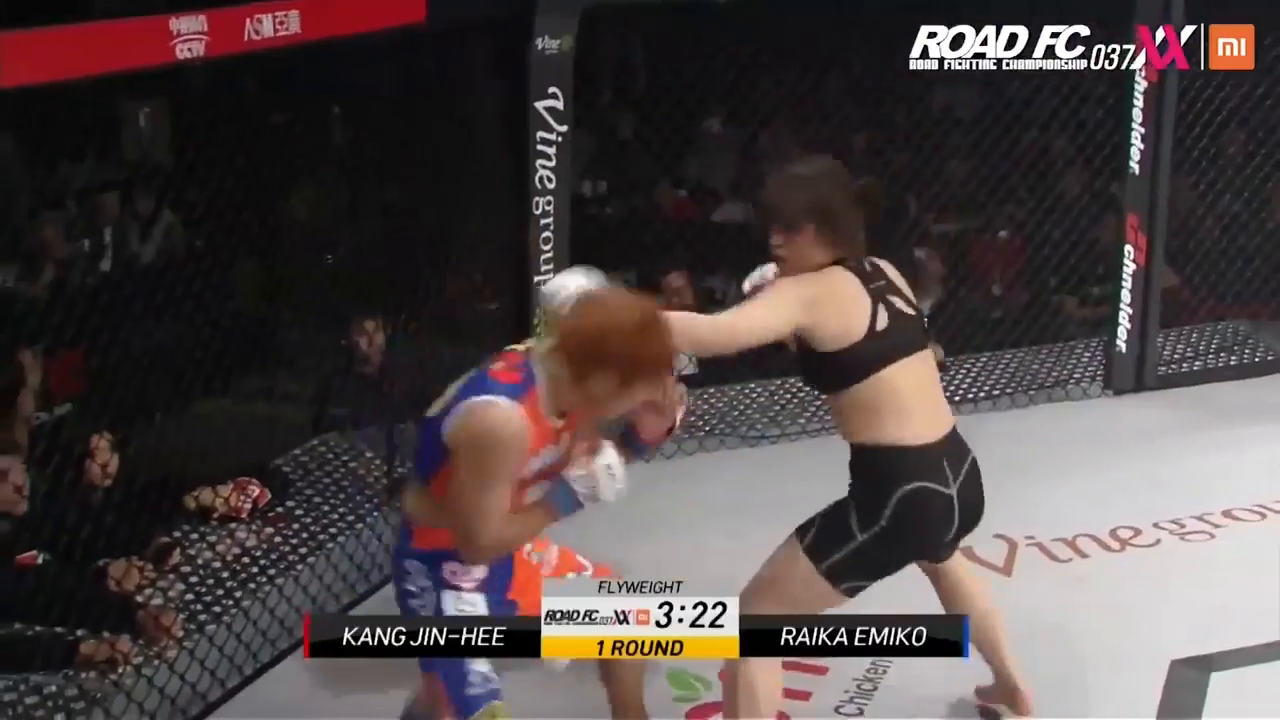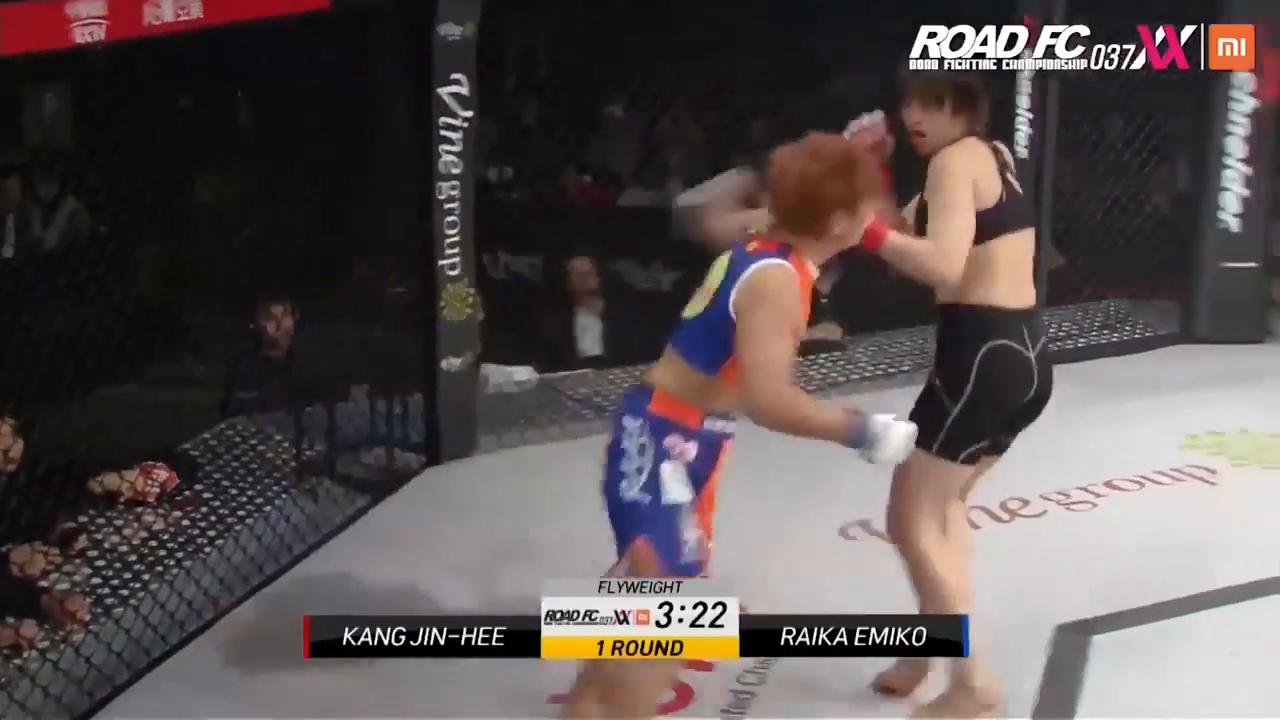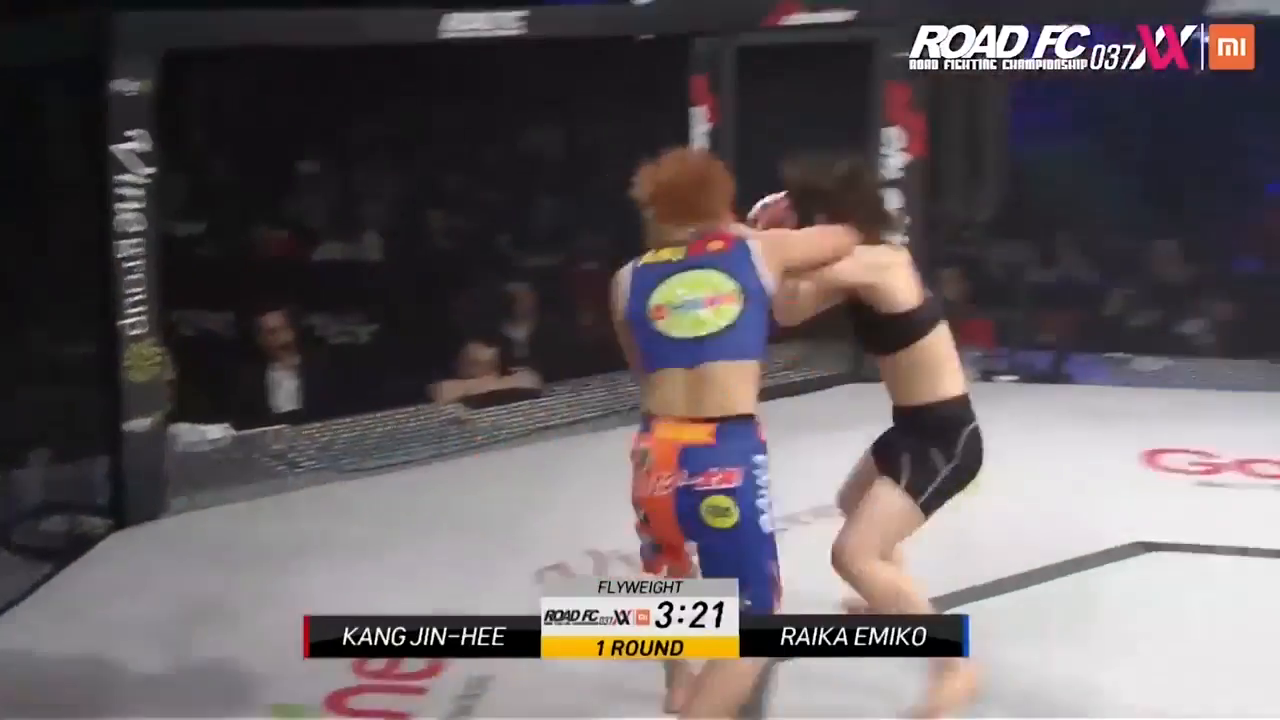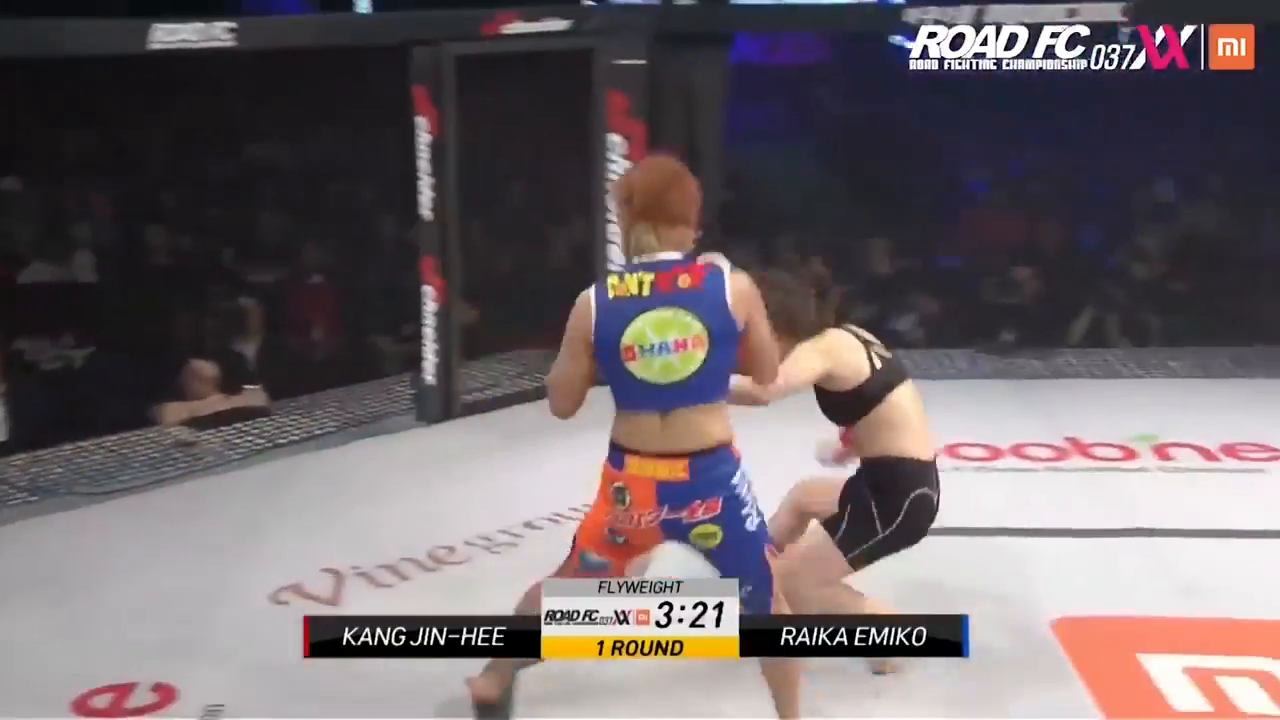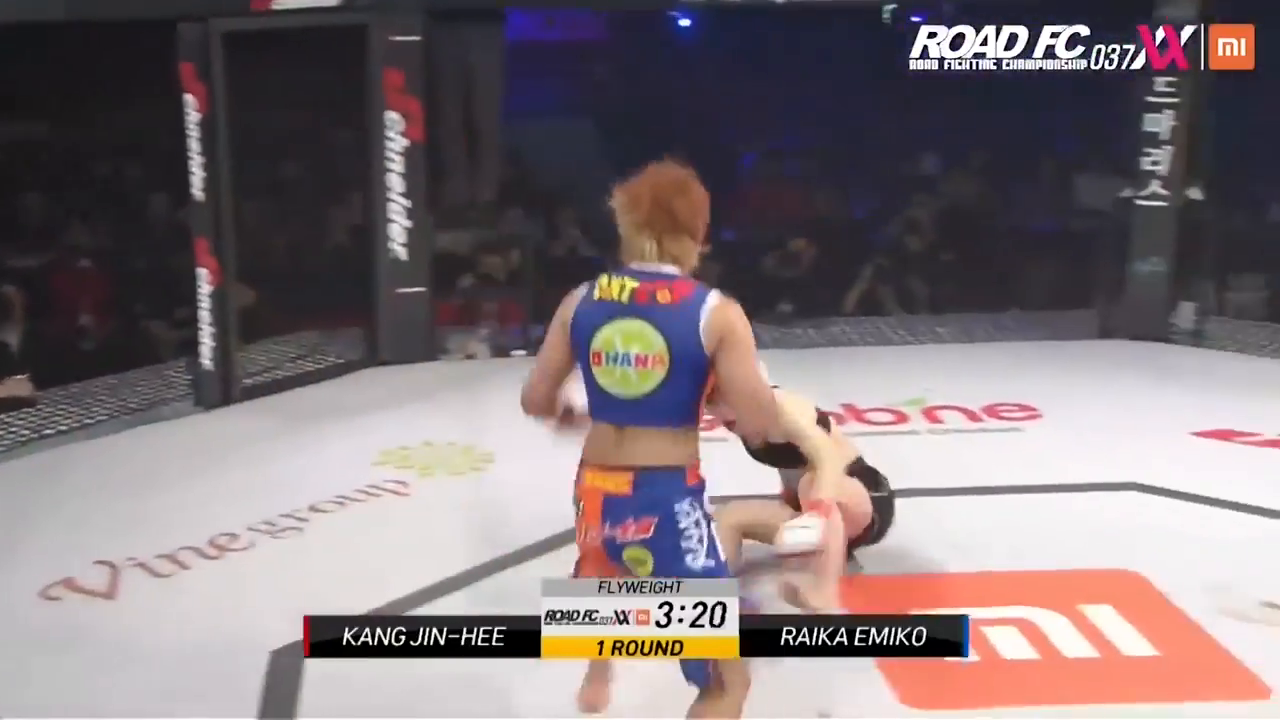
dt=0.4s
person 1, frame 1
left shoulder: (556, 363)
right shoulder: (499, 421)
left elbow: (583, 460)
right elbow: (479, 544)
right wrist: (566, 499)
left hip: (504, 545)
right hip: (444, 567)
person 1, frame 2
left shoulder: (765, 251)
right shoulder: (776, 281)
right elbow: (766, 401)
right wrist: (860, 430)
left hip: (683, 444)
right hip: (658, 446)
person 1, frame 3
left shoulder: (629, 280)
right shoulder: (758, 249)
right elbow: (842, 241)
left hip: (657, 457)
right hip: (728, 460)
left knee: (669, 571)
person 1, frame 4
left shoulder: (593, 305)
right shoulder: (732, 285)
left elbow: (562, 402)
right elbow: (768, 373)
left hip: (633, 485)
right hip: (713, 481)
left knee: (566, 586)
right knee: (768, 608)
person 1, frame 5
left shoulder: (584, 302)
right shoulder: (715, 314)
left elbow: (535, 399)
right elbow: (758, 424)
left hip: (597, 499)
right hip: (665, 509)
person 2, frame 1
left shoulder: (810, 293)
right shoulder: (881, 274)
left elbow: (716, 335)
left hip: (897, 498)
right hip: (958, 480)
left knee: (754, 618)
right knee: (940, 560)
person 2, frame 2
left shoulder: (956, 162)
right shoulder: (990, 158)
left elbow: (943, 267)
right elbow: (916, 233)
left wrist: (866, 233)
left hip: (984, 358)
right hip: (1026, 358)
left knee: (911, 521)
right knee: (941, 505)
right ankle: (925, 656)
person 2, frame 3
left shoulder: (876, 263)
right shoulder: (863, 257)
left elbow: (789, 312)
left hip: (945, 439)
right hip: (918, 426)
left knee: (853, 555)
right knee: (855, 503)
left ankle: (952, 666)
right ankle: (888, 603)
person 2, frame 4
left shoulder: (820, 349)
right shoulder: (844, 337)
left elbow: (766, 390)
left hip: (901, 496)
right hip: (897, 480)
left knee: (794, 586)
right knee: (800, 496)
person 2, frame 5
left shoulder: (778, 408)
left elbow: (827, 460)
left wrist: (818, 512)
left hip: (868, 504)
left knee: (813, 485)
right knee: (731, 516)
left ankle: (823, 598)
